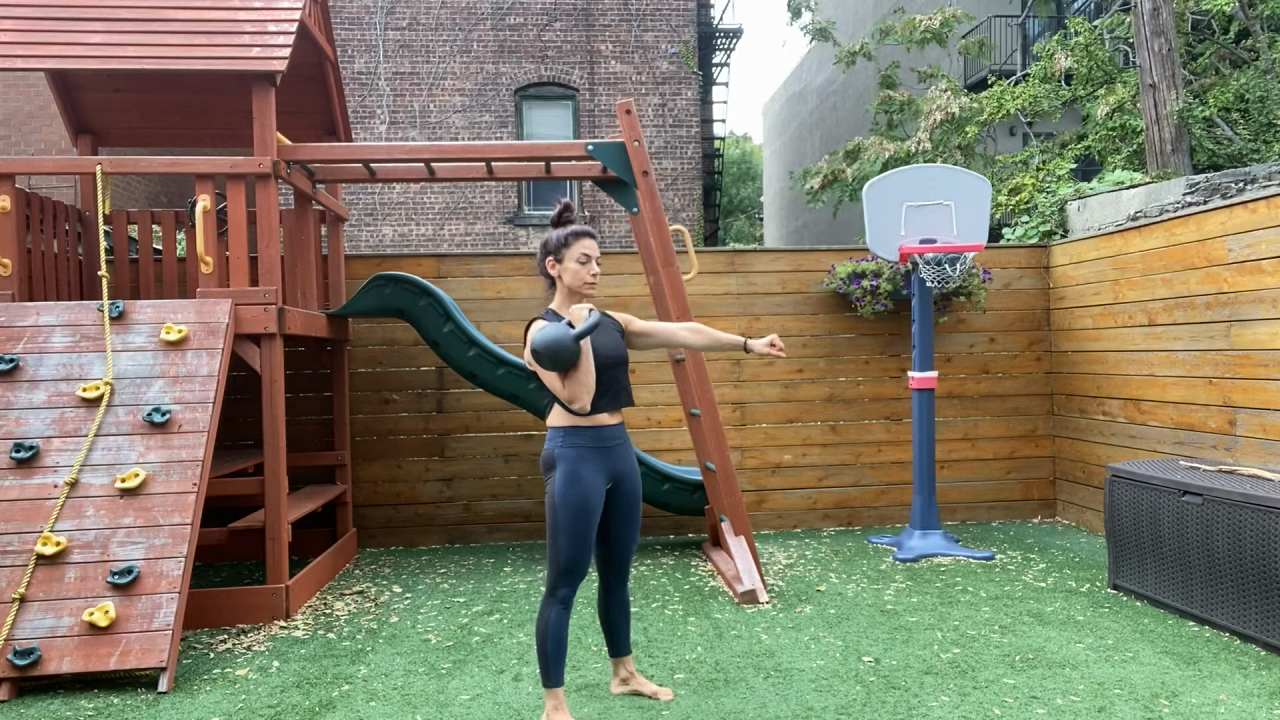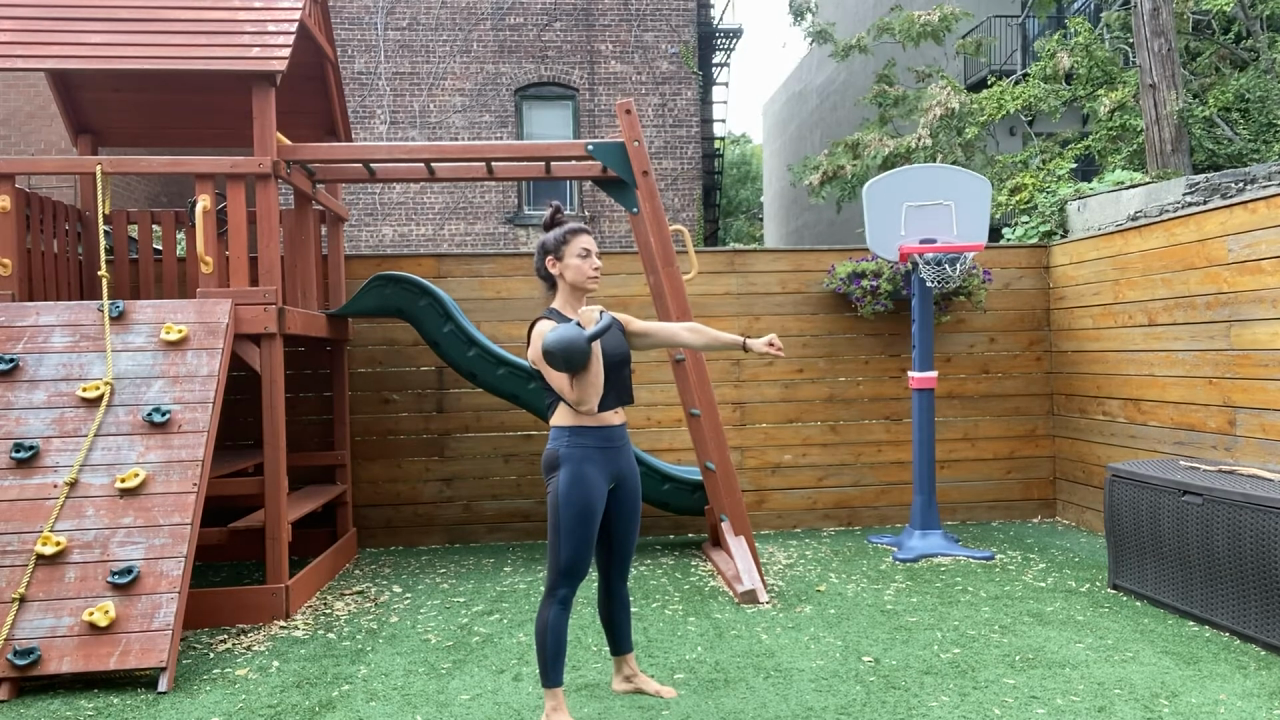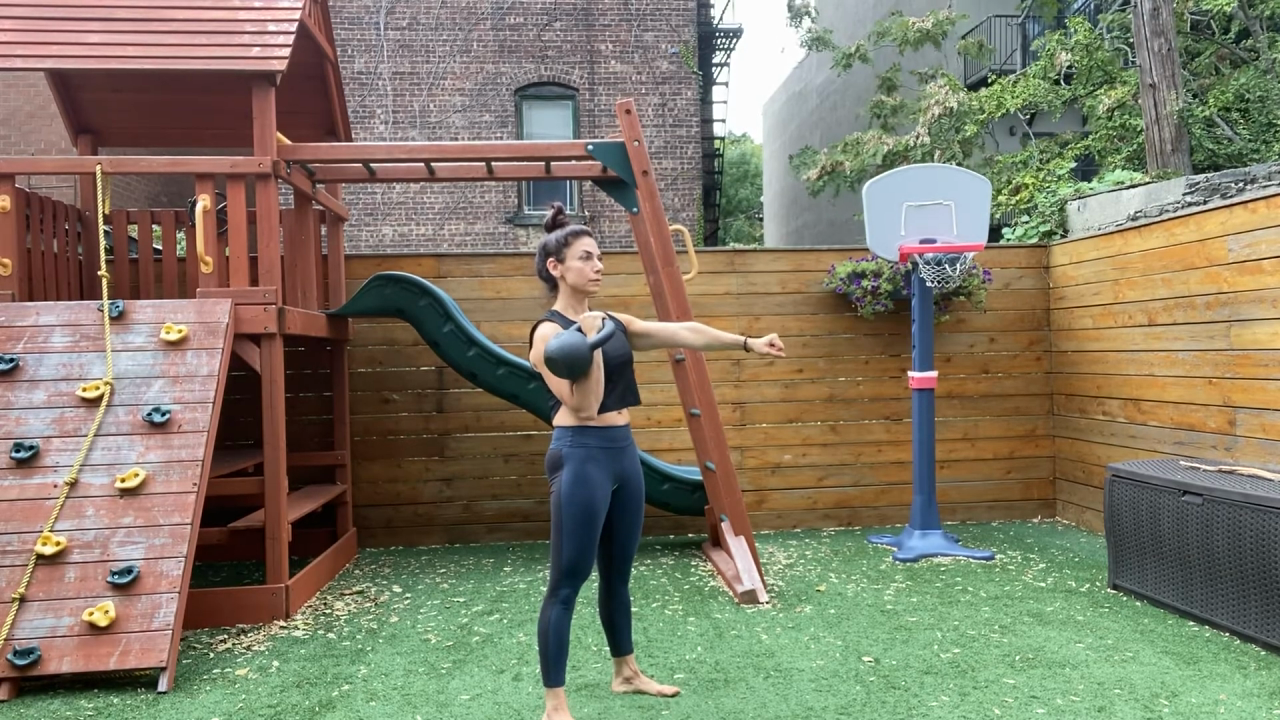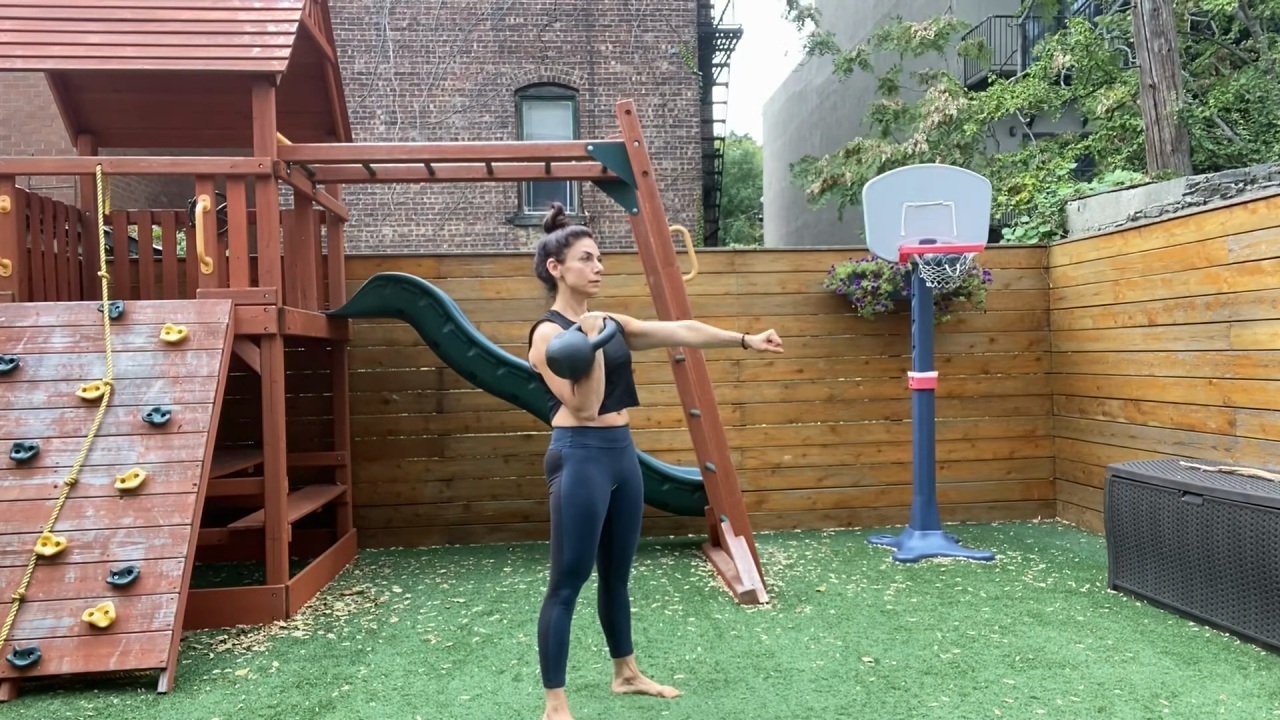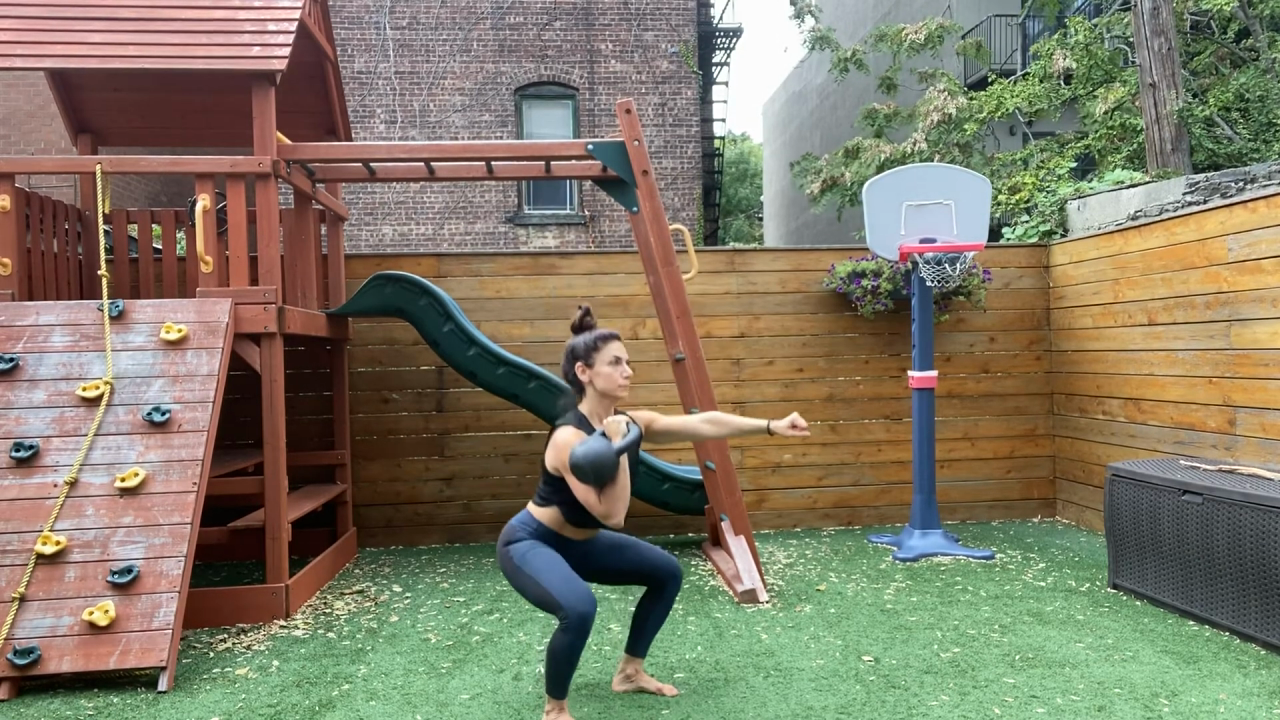
dt=1s
person 1, frame 1
left shoulder: (612, 323)
right shoulder: (542, 332)
left elbow: (683, 333)
right elbow: (577, 400)
left wrist: (747, 344)
right wrist: (578, 334)
left hip: (619, 450)
right hip: (575, 455)
left knee: (617, 573)
right knee: (565, 582)
left ankle: (624, 672)
person 1, frame 2
left shoulder: (611, 321)
right shoulder: (546, 331)
left elbow: (682, 332)
right elbow: (585, 400)
left wrist: (746, 343)
right wrist: (587, 334)
left hip: (619, 451)
right hip: (577, 456)
left knee: (617, 572)
right knee: (564, 582)
left ankle: (626, 671)
person 1, frame 3
left shoulder: (612, 322)
right shoulder: (548, 333)
left elbow: (684, 333)
right elbow: (584, 405)
left wrist: (747, 343)
right wrist: (589, 342)
left hip: (622, 451)
right hip: (580, 455)
left knee: (617, 573)
right knee: (567, 581)
left ankle: (626, 672)
person 1, frame 4
left shoulder: (608, 322)
right shoulder: (548, 334)
left elbow: (681, 331)
right elbow: (585, 406)
left wrist: (745, 339)
right wrist: (591, 343)
left hip: (621, 454)
right hip: (580, 457)
left knee: (617, 574)
right knee: (568, 583)
left ankle: (626, 672)
person 1, frame 5
left shoulder: (629, 423)
right shoulder: (568, 437)
left elbow: (705, 424)
right elbow: (612, 514)
left wrist: (773, 426)
right wrist: (617, 448)
left hip: (580, 543)
right hip: (529, 544)
left knee: (666, 572)
right knee: (579, 607)
left ankle: (630, 671)
